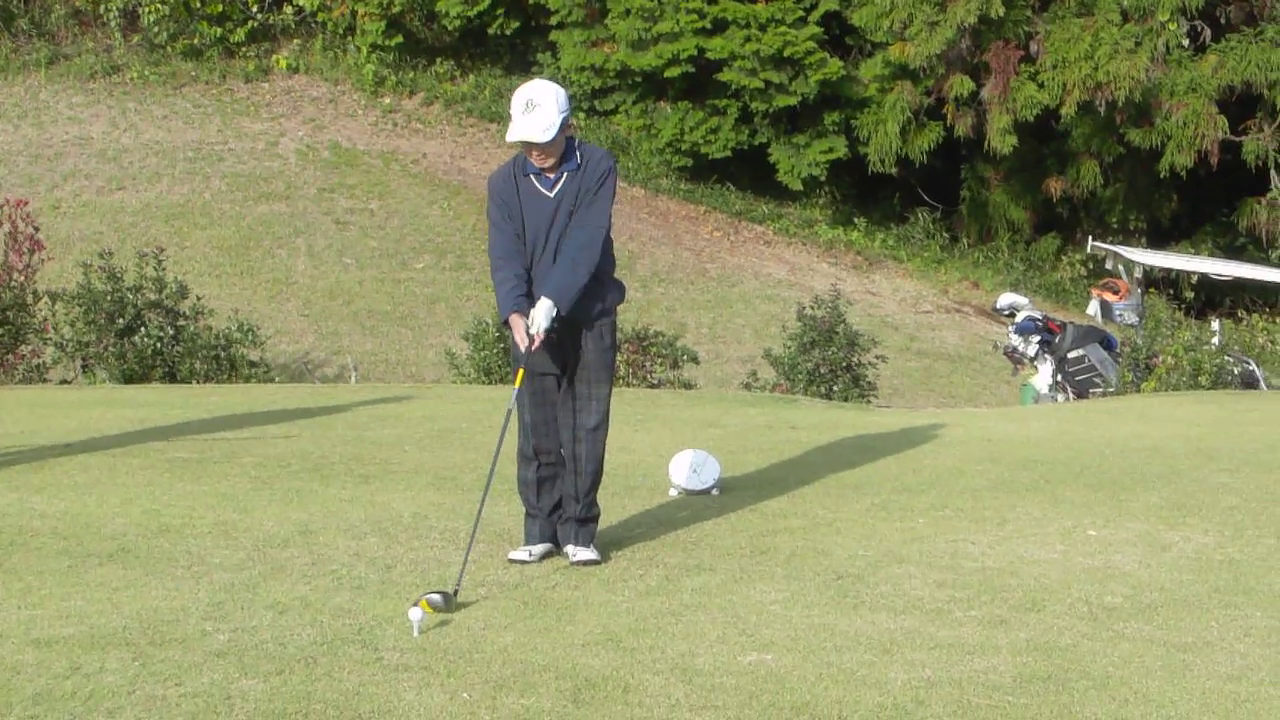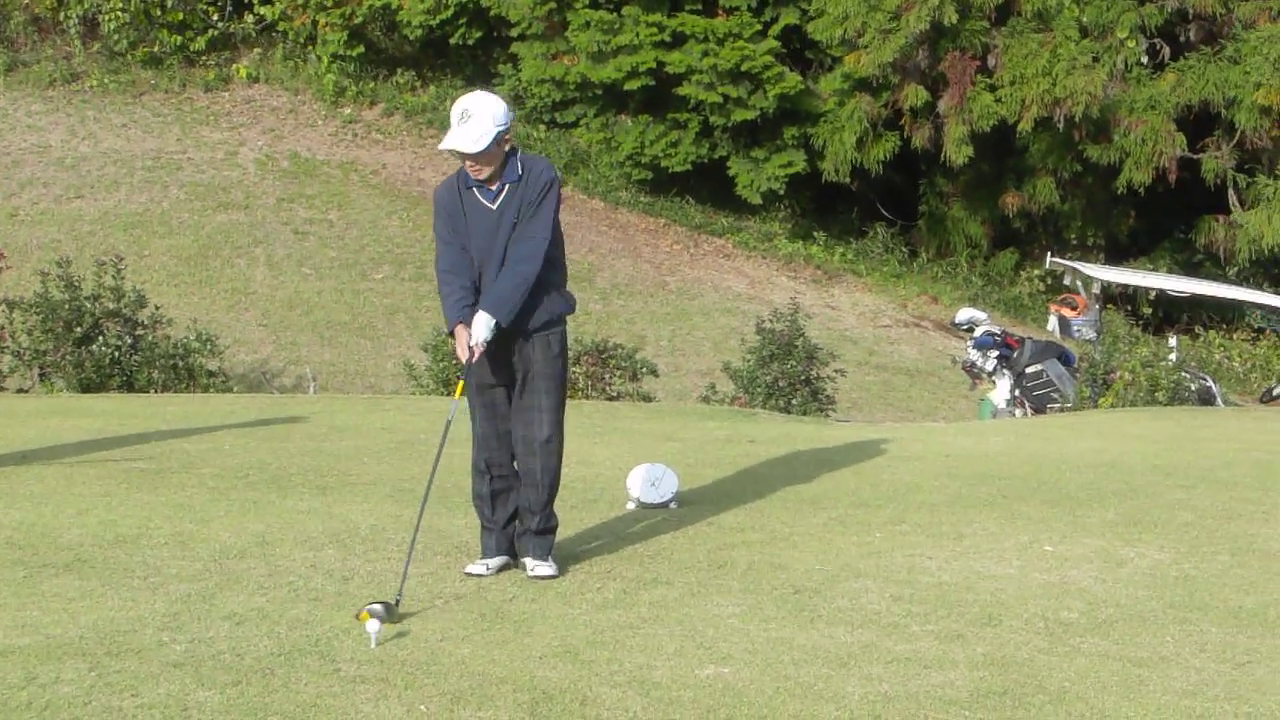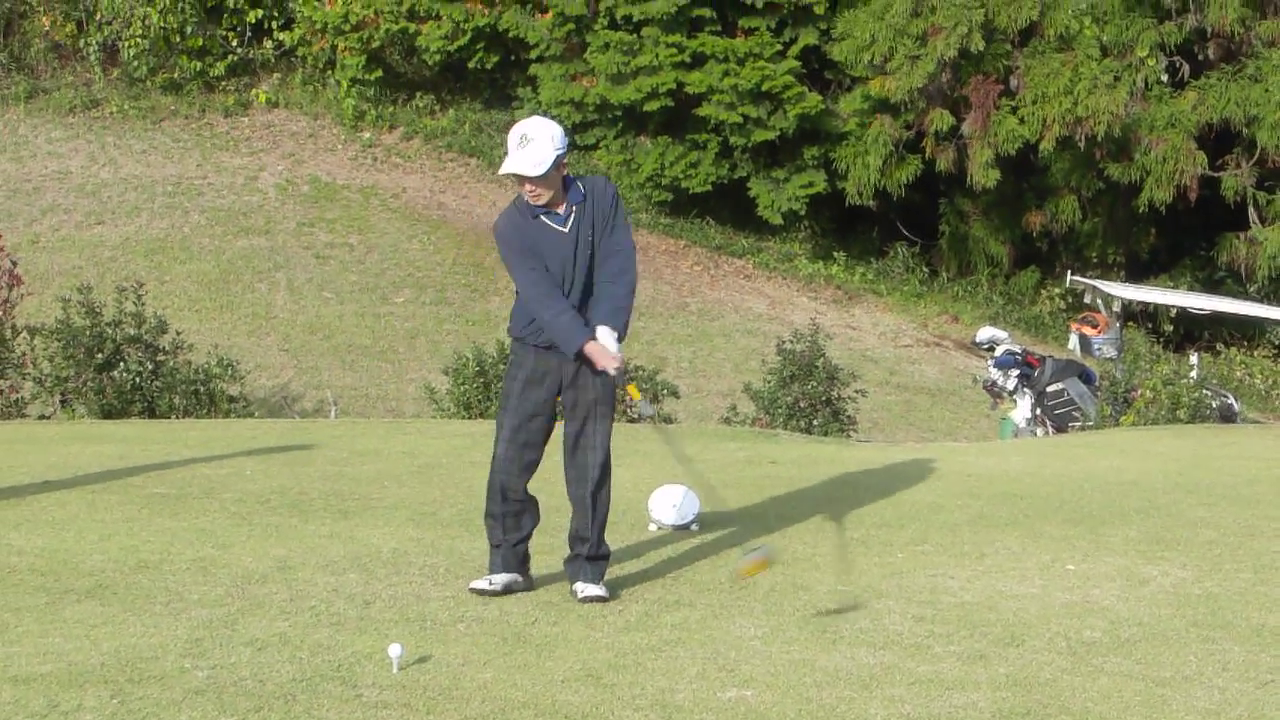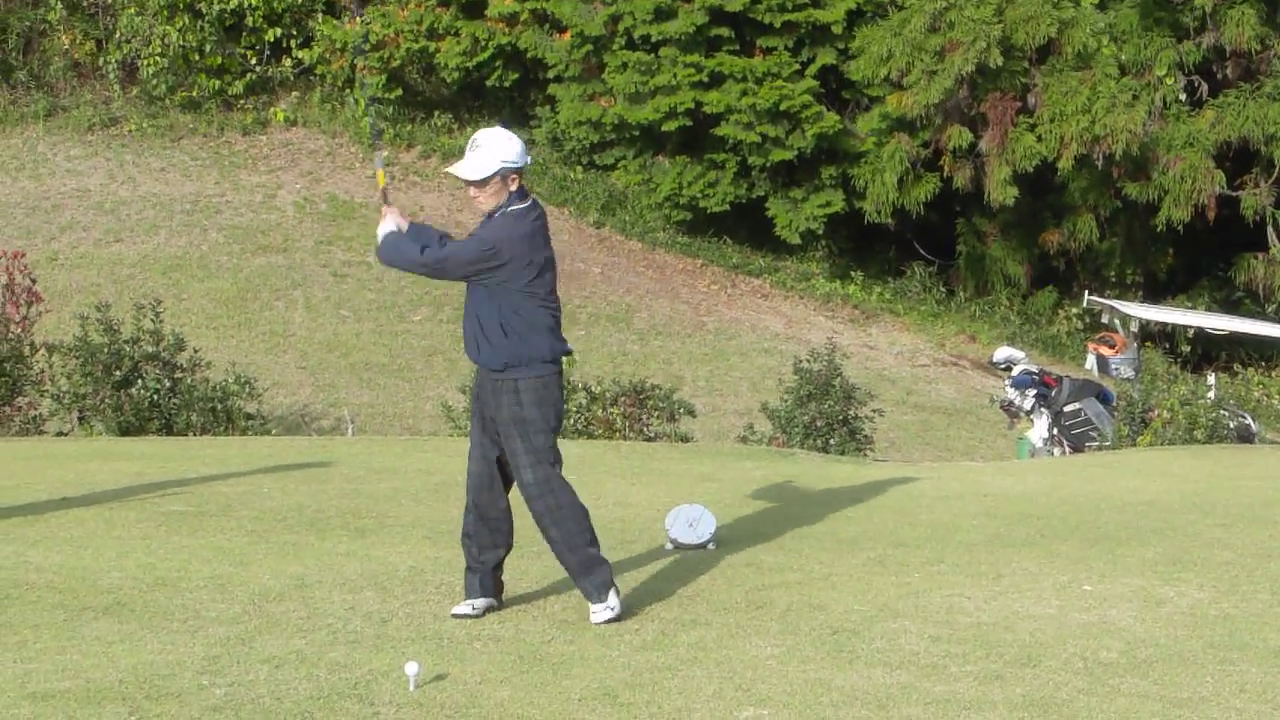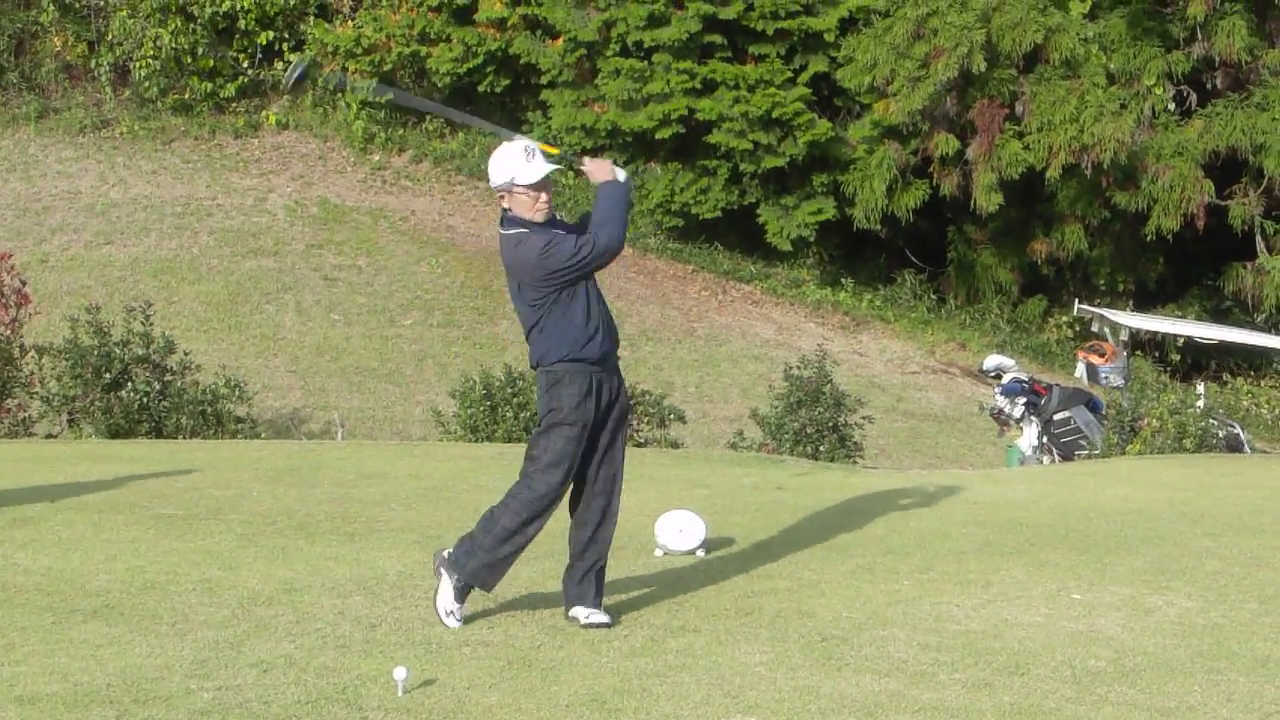
dt=1s
person 1, frame 1
left shoulder: (597, 167)
right shoulder: (504, 181)
left elbow: (585, 244)
right elbow: (505, 255)
left wrist: (551, 302)
right wrist: (515, 313)
left hip: (589, 319)
right hip: (531, 320)
left knee: (585, 429)
right knee: (537, 432)
left ankle: (578, 530)
right ankle: (540, 529)
person 1, frame 2
left shoulder: (540, 179)
right shoulder: (449, 194)
left elbow: (527, 259)
right elbow: (452, 267)
left wrist: (489, 317)
right wrist: (461, 324)
left hip: (539, 329)
right hip: (481, 334)
left knee: (539, 441)
right knee: (491, 445)
left ankle: (536, 544)
right ankle: (497, 543)
person 1, frame 3
left shoulder: (602, 197)
right shoulder: (511, 224)
left elbow: (617, 270)
right elbow: (540, 292)
left wrist: (607, 332)
right wrist: (585, 343)
left hip: (597, 355)
right hip: (537, 354)
left knee: (590, 466)
right knee: (510, 460)
left ankle: (587, 568)
right ankle: (508, 563)
person 1, frame 4
left shoulder: (511, 231)
right shoulder: (505, 215)
left elbow: (445, 263)
right elbow: (458, 254)
left wrist: (391, 237)
right wrist: (410, 229)
left hip: (528, 380)
right hip: (493, 375)
left knee: (540, 479)
right knee: (483, 483)
left ankle: (598, 585)
right ankle: (482, 586)
person 1, frame 5
left shoulder: (543, 225)
right shoulder: (530, 250)
left elbow: (587, 237)
right elbow: (602, 244)
left wrist: (609, 181)
right wrist: (610, 186)
left hip: (603, 373)
right hip: (567, 380)
left knee: (599, 489)
right knee: (542, 485)
left ankle: (583, 596)
right ankle: (461, 565)
